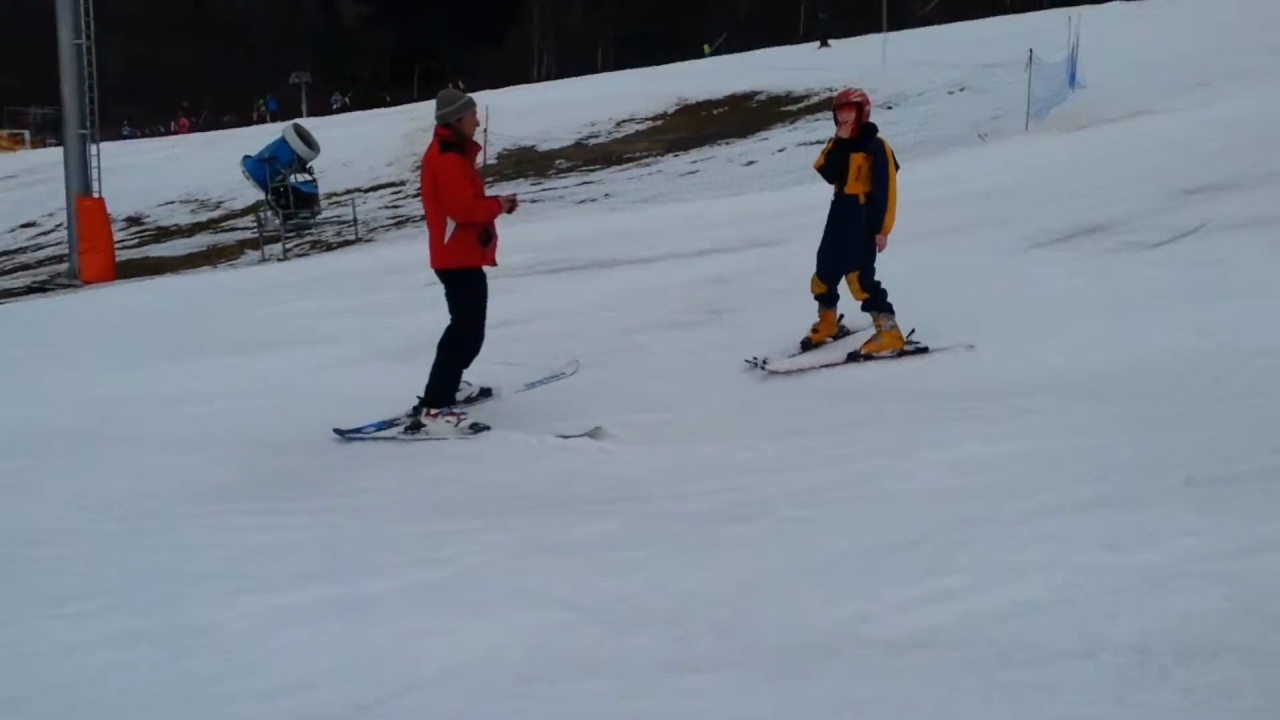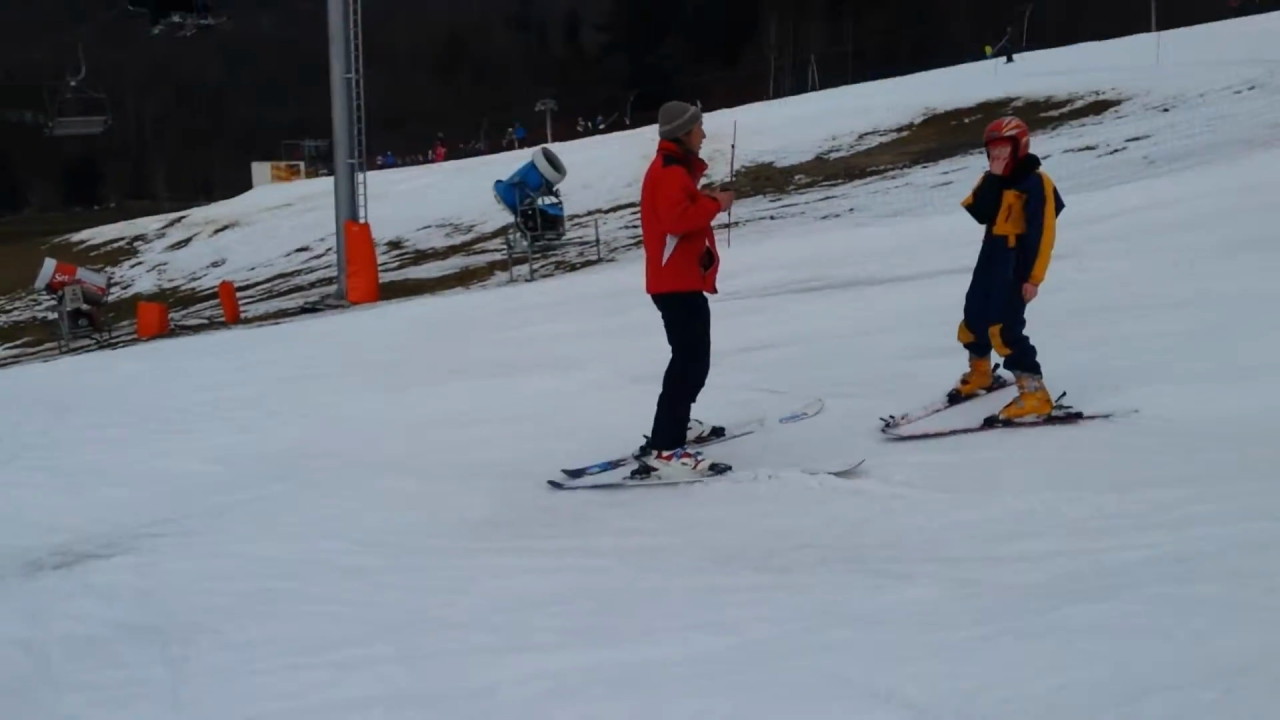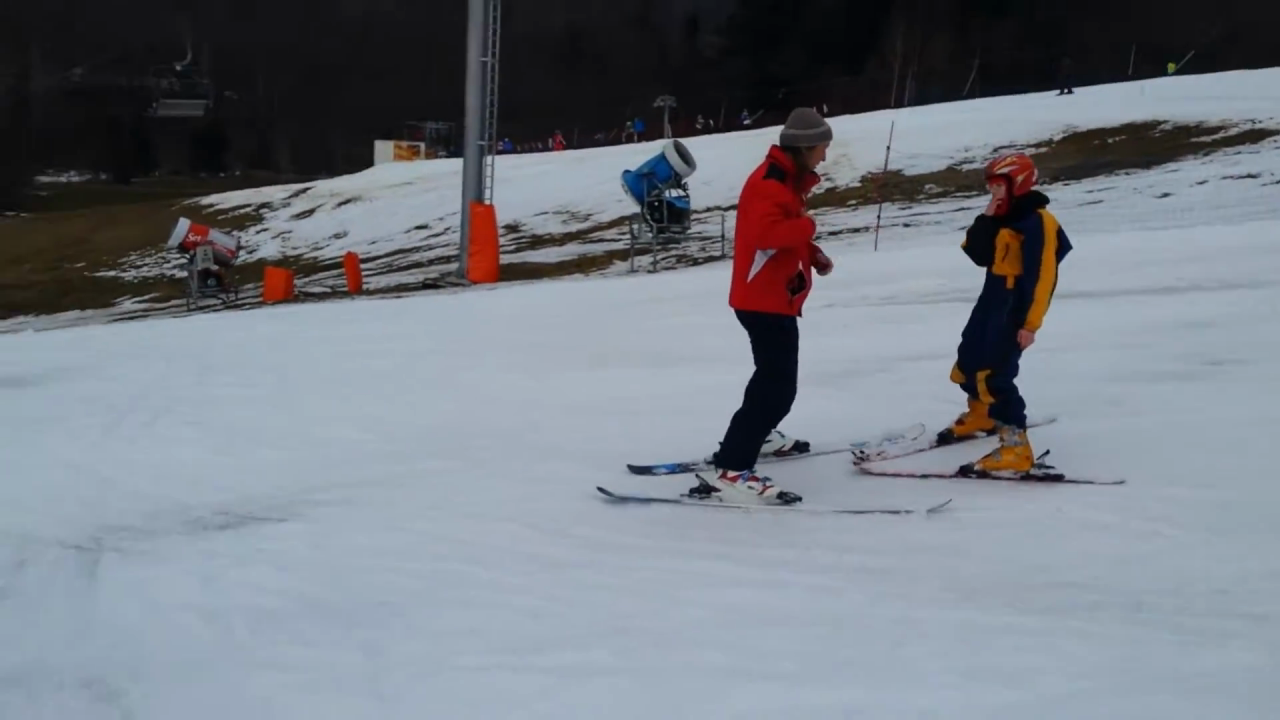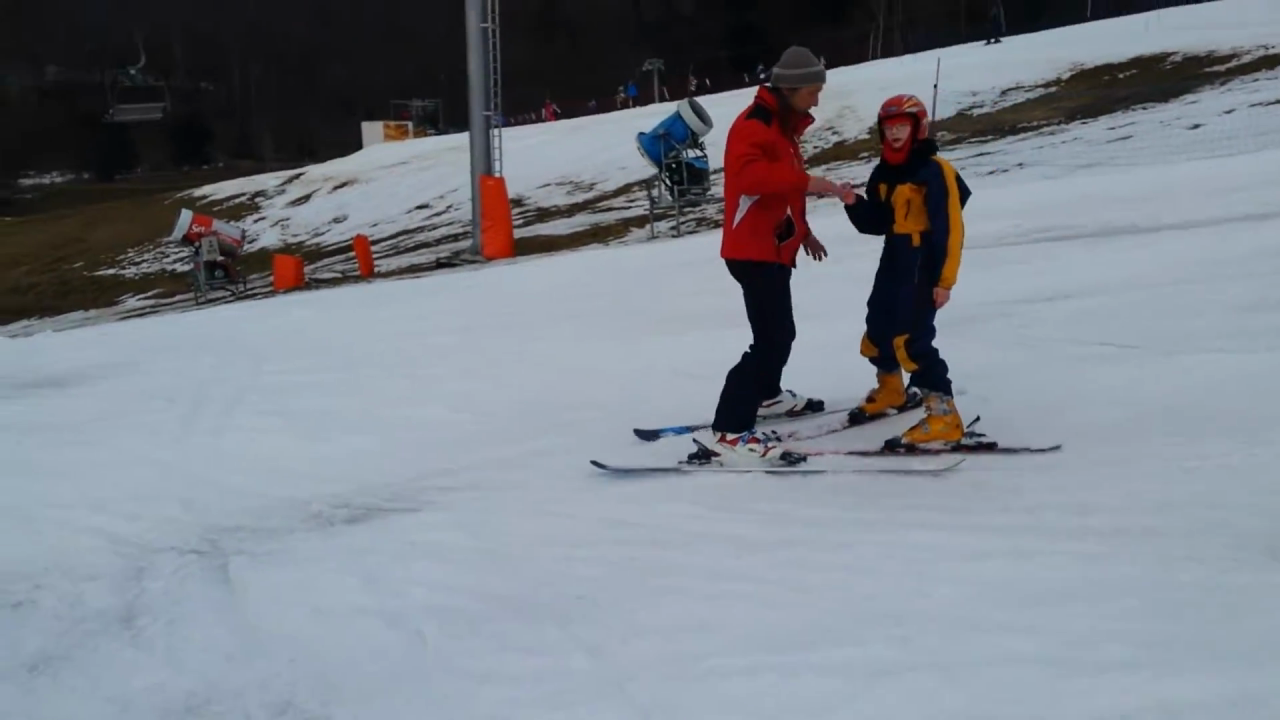
dt=1s
person 1, frame 1
left shoulder: (448, 153)
right shoulder: (448, 157)
right elbow: (463, 208)
left wrist: (493, 203)
right wrist: (497, 205)
left hip: (457, 255)
right hip: (460, 257)
left knee: (463, 325)
right knee: (468, 333)
left ankle: (447, 387)
right ankle: (435, 408)
person 1, frame 2
left shoulder: (673, 168)
right shoulder: (669, 170)
right elbow: (676, 220)
left wrist: (707, 202)
right wrist: (714, 205)
left hip: (679, 279)
right hip: (678, 282)
left knee: (688, 358)
right knee: (692, 363)
left ankle: (676, 424)
right ankle: (665, 448)
person 1, frame 3
left shoulder: (784, 179)
right shoulder: (770, 181)
right elbow: (764, 233)
left wrist: (813, 255)
right wrist: (807, 227)
left hip: (771, 296)
right hip: (765, 300)
left knee: (773, 374)
right knee: (779, 387)
left ankle: (757, 435)
right ankle: (730, 467)
person 1, frame 4
left shoulder: (780, 124)
right shoulder: (755, 123)
right elbow: (745, 175)
left wrist: (803, 232)
right wrist: (805, 180)
left hip: (772, 248)
right hip: (755, 250)
left knee: (779, 332)
right knee: (771, 341)
left ankle: (766, 394)
person 2, frame 1
left shoulder: (876, 146)
right shoulder: (838, 144)
left elbow: (886, 190)
right elbow: (829, 174)
left wrist: (883, 229)
right wrist: (839, 143)
left hip: (864, 216)
right hip: (840, 213)
left knee: (858, 275)
right knee: (825, 272)
left ankle: (889, 332)
right ankle: (828, 324)
person 2, frame 2
left shoulder: (1035, 182)
right shoulder: (995, 179)
left elbow: (1043, 232)
right elbow: (981, 214)
left wrist: (1034, 276)
right wrist: (992, 180)
left hip: (1016, 259)
right hip: (991, 254)
left knee: (1003, 328)
right knee: (973, 318)
left ankle: (1035, 393)
right ankle: (980, 373)
person 2, frame 3
left shoulder: (1037, 222)
right shoulder: (1002, 217)
left elbow: (1042, 276)
right elbow: (979, 255)
left wrist: (1031, 322)
right wrist: (985, 219)
left hip: (1016, 304)
right hip: (992, 298)
left knee: (994, 373)
right knee: (968, 361)
left ankle: (1016, 447)
right ankle: (980, 415)
person 2, frame 4
left shoulder: (934, 170)
right shoulder: (883, 172)
left elbow: (949, 229)
right elbow: (876, 224)
left wrist: (945, 279)
right wrist: (854, 205)
left hip: (923, 262)
right hip: (894, 259)
left knee: (910, 338)
right knee: (878, 329)
left ankle: (944, 416)
right ankle: (891, 390)
